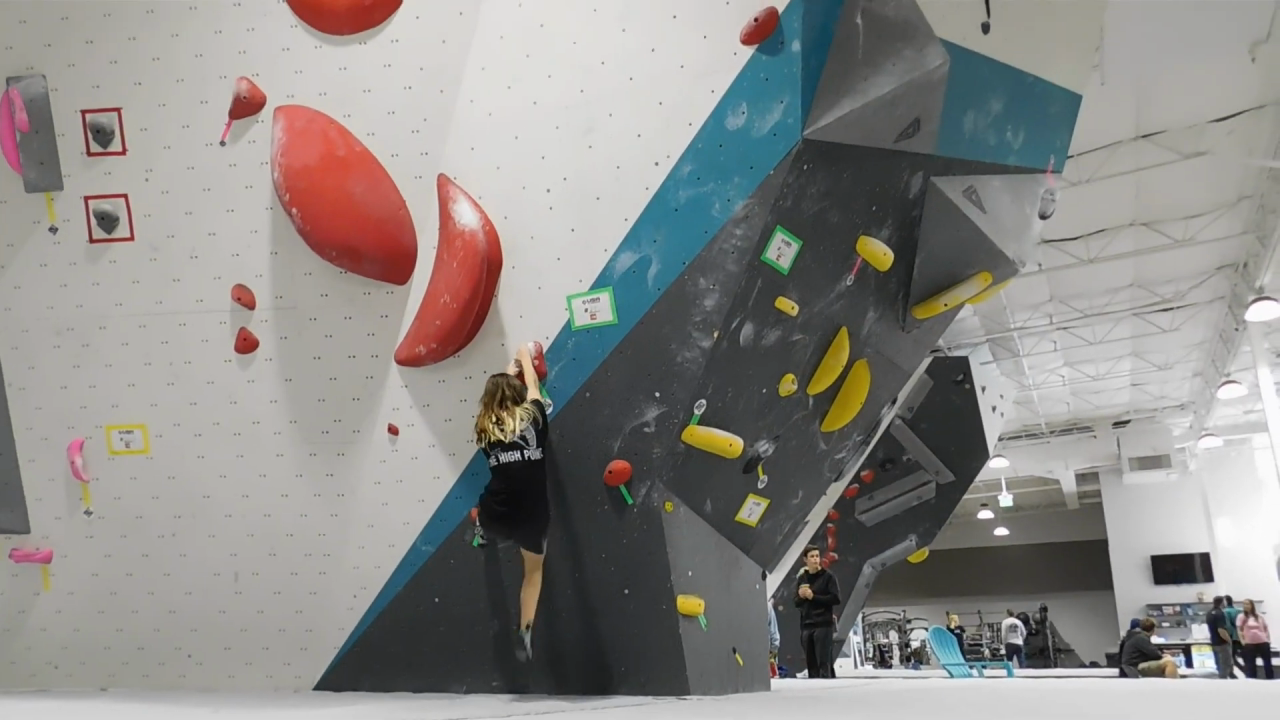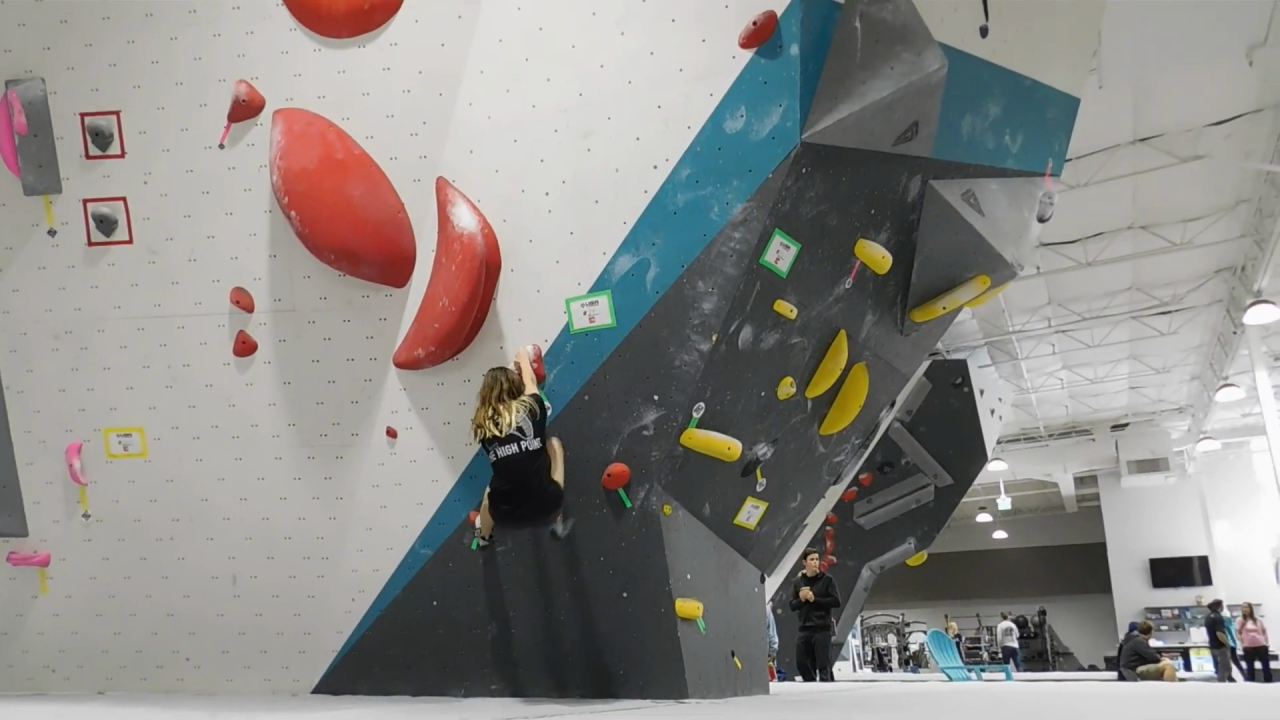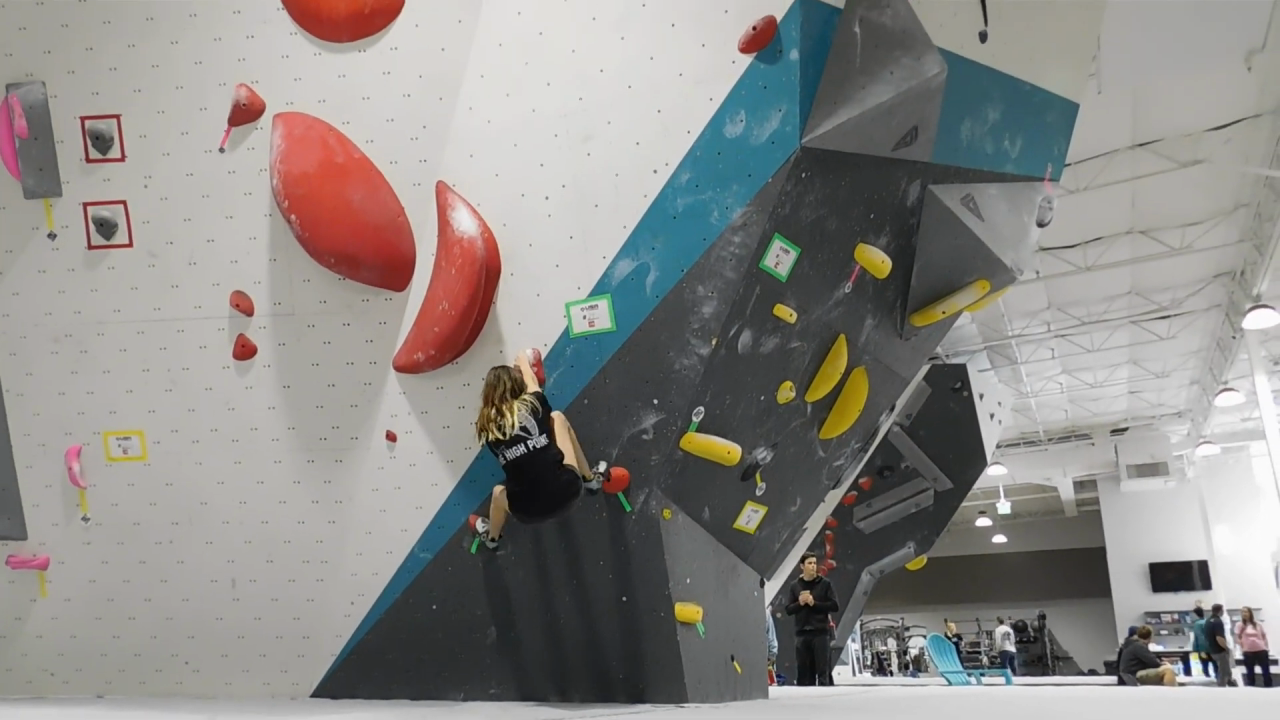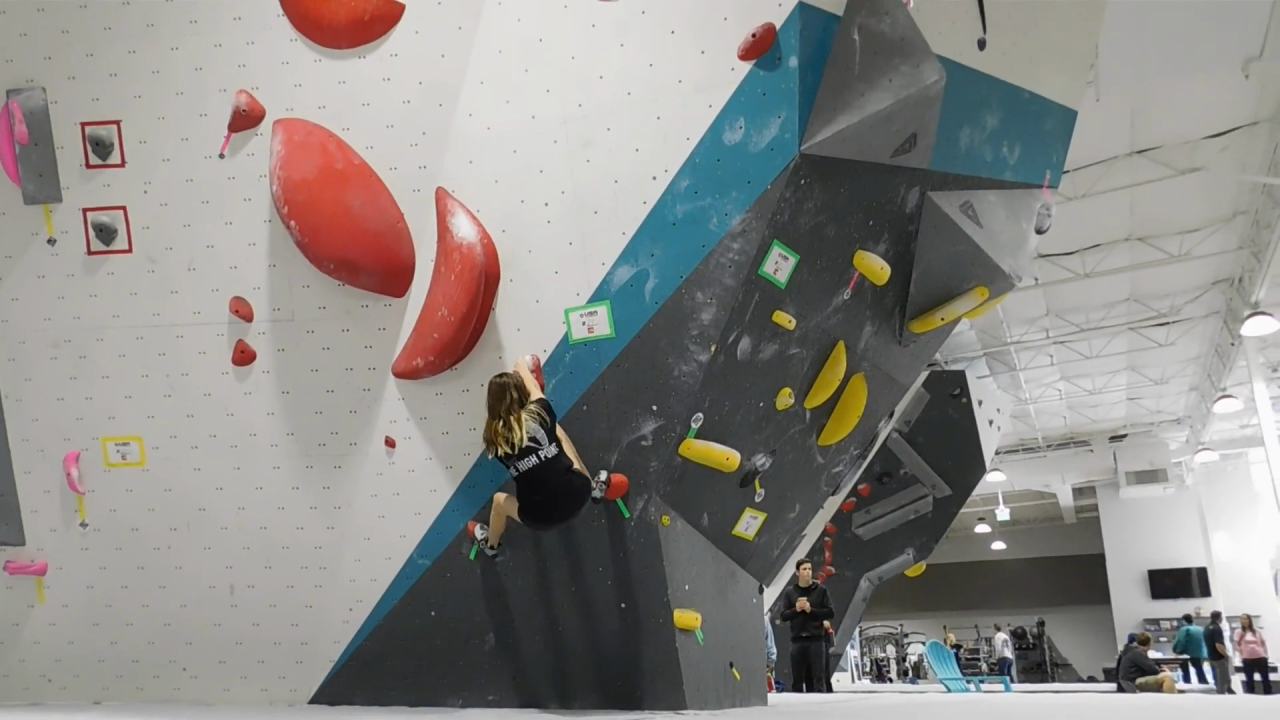
dt=0.2s
person 1, frame 1
left shoulder: (485, 427)
right shoulder: (533, 416)
left elbow: (497, 390)
right elbow: (533, 387)
left wrist: (509, 373)
right wrist: (525, 359)
left hip: (494, 519)
right hip: (532, 518)
right knee: (534, 571)
left ankle: (483, 533)
right ankle: (525, 631)
person 1, frame 2
left shoulder: (482, 424)
right shoulder: (530, 407)
right elbow: (530, 384)
right wrist: (524, 362)
left hip: (505, 514)
right hip: (545, 505)
right knee: (554, 443)
left ankle: (485, 535)
right ankle: (557, 521)
person 1, frame 3
left shoulder: (486, 425)
right shoulder: (533, 405)
right elbow: (532, 383)
right wrist: (523, 362)
left hip: (526, 511)
right hip: (565, 494)
left knee: (499, 493)
right knee: (557, 417)
left ankle: (491, 538)
right ankle: (590, 478)
person 1, frame 4
left shoulder: (493, 435)
right shoulder: (538, 412)
right elbow: (535, 390)
right wrist: (523, 370)
left hip: (538, 517)
right hip: (575, 496)
left knee: (500, 501)
left ankle: (490, 545)
right ankle: (592, 487)
